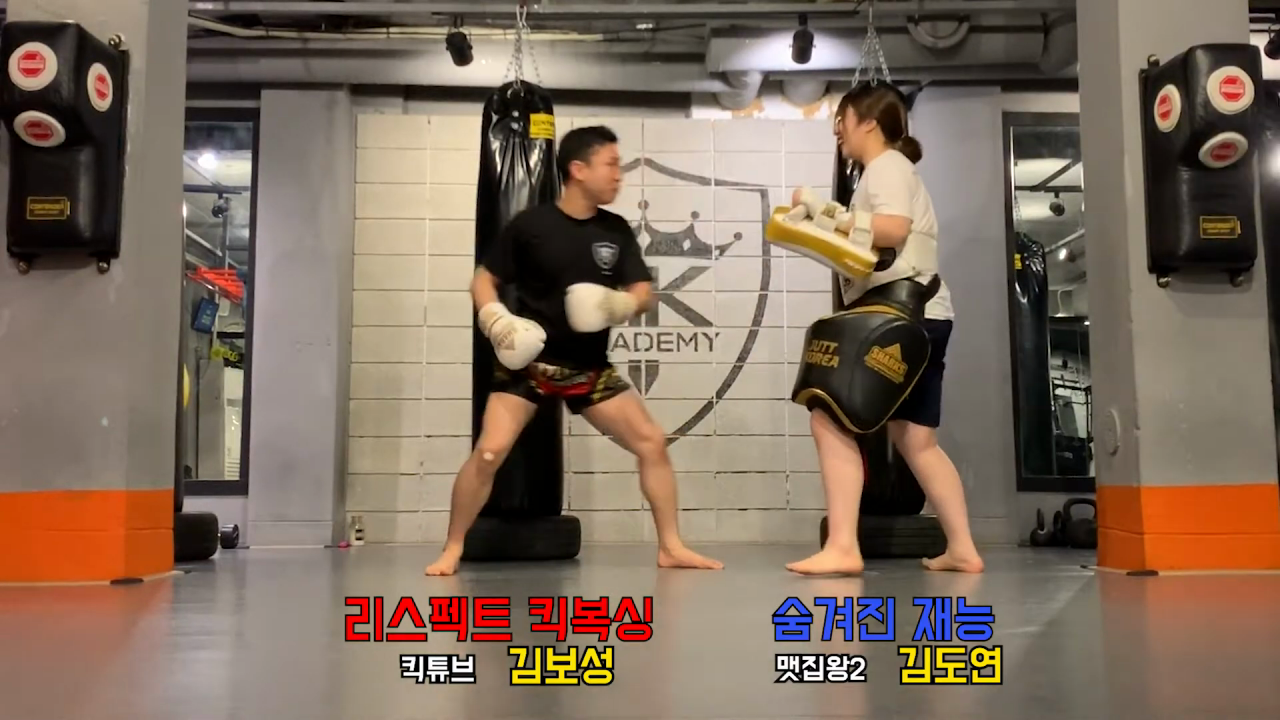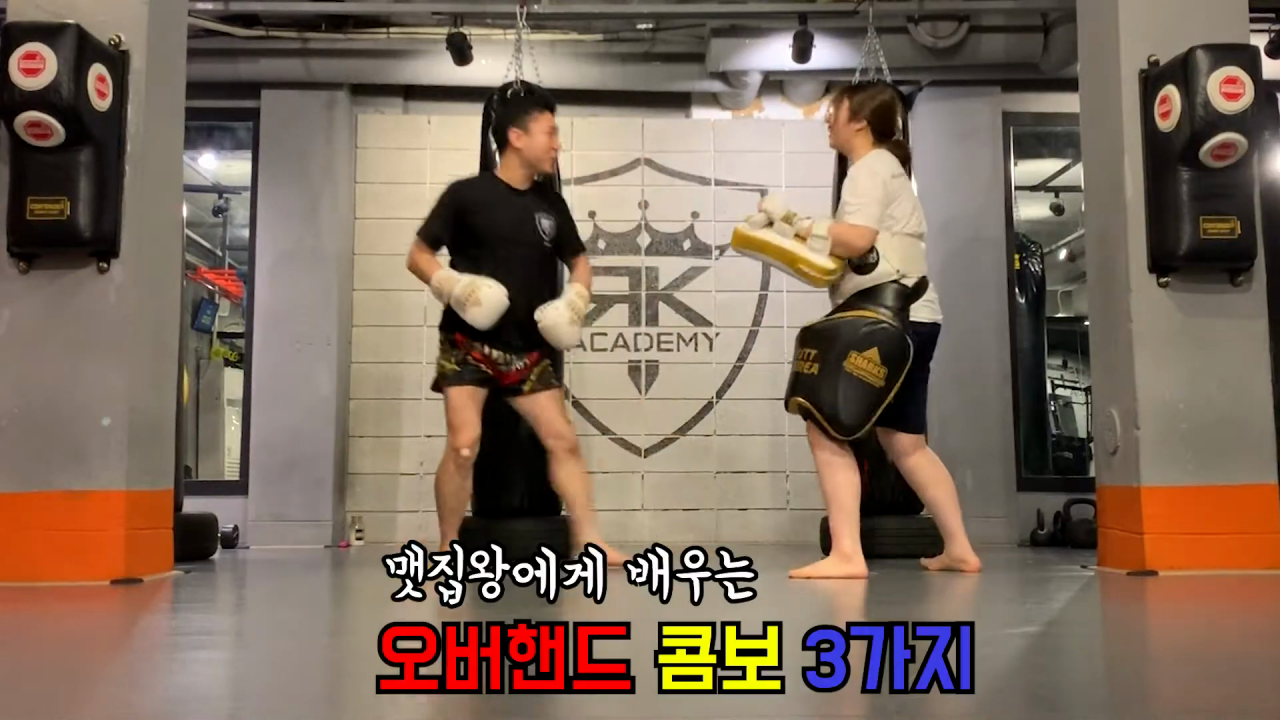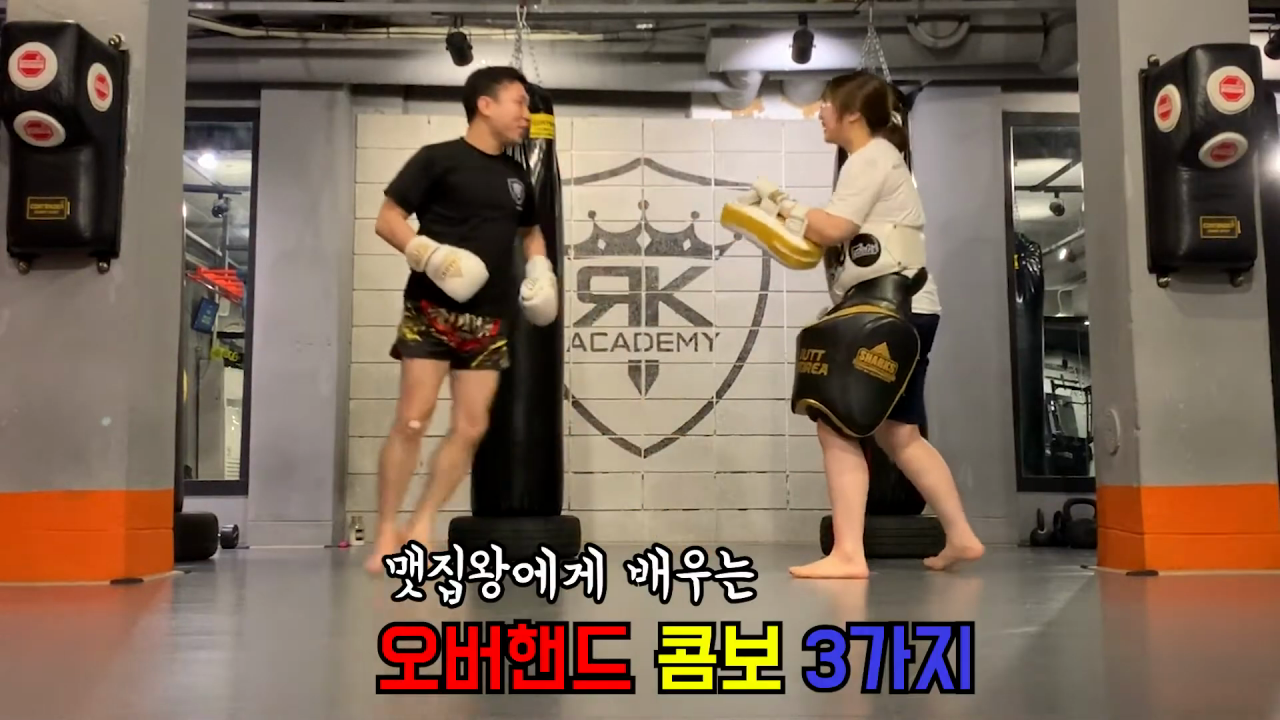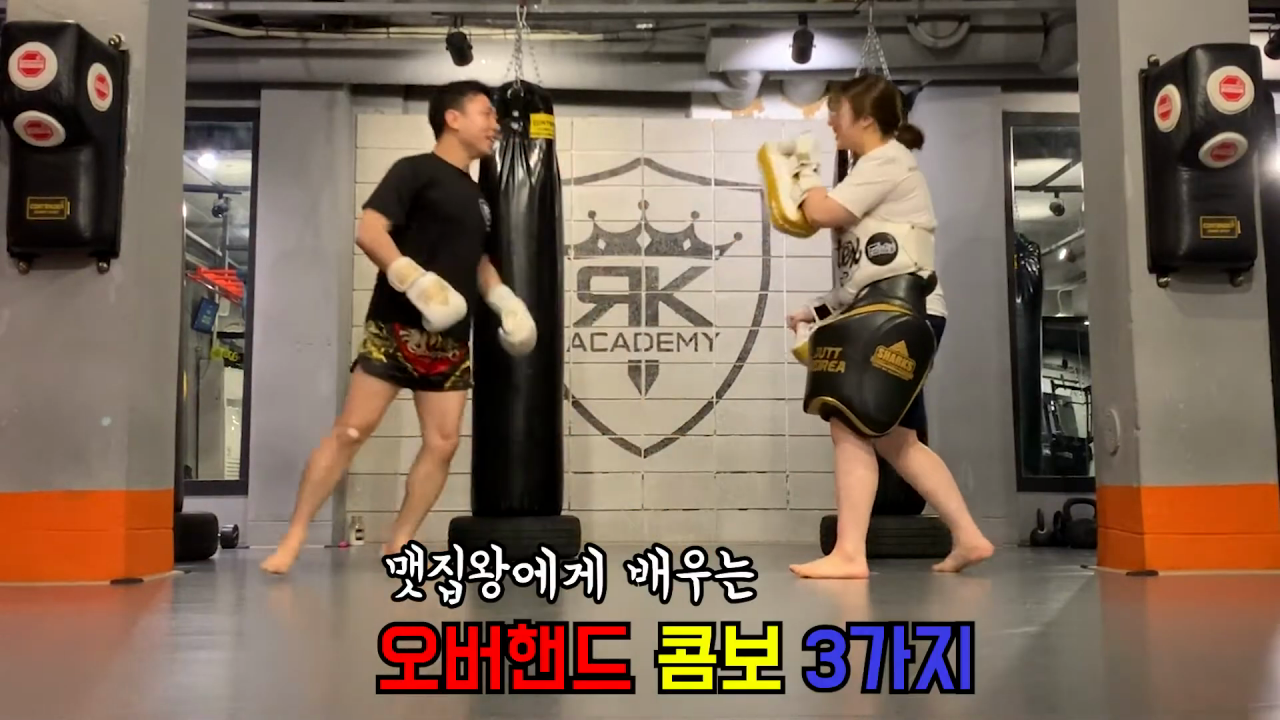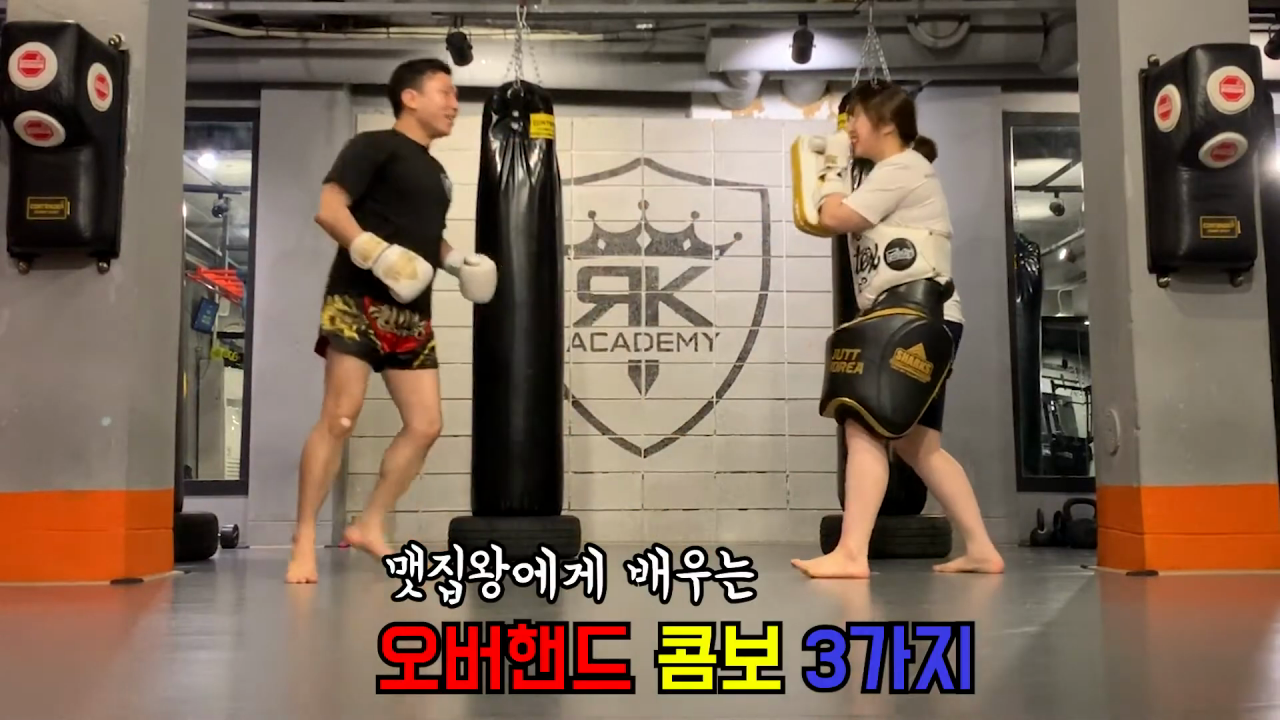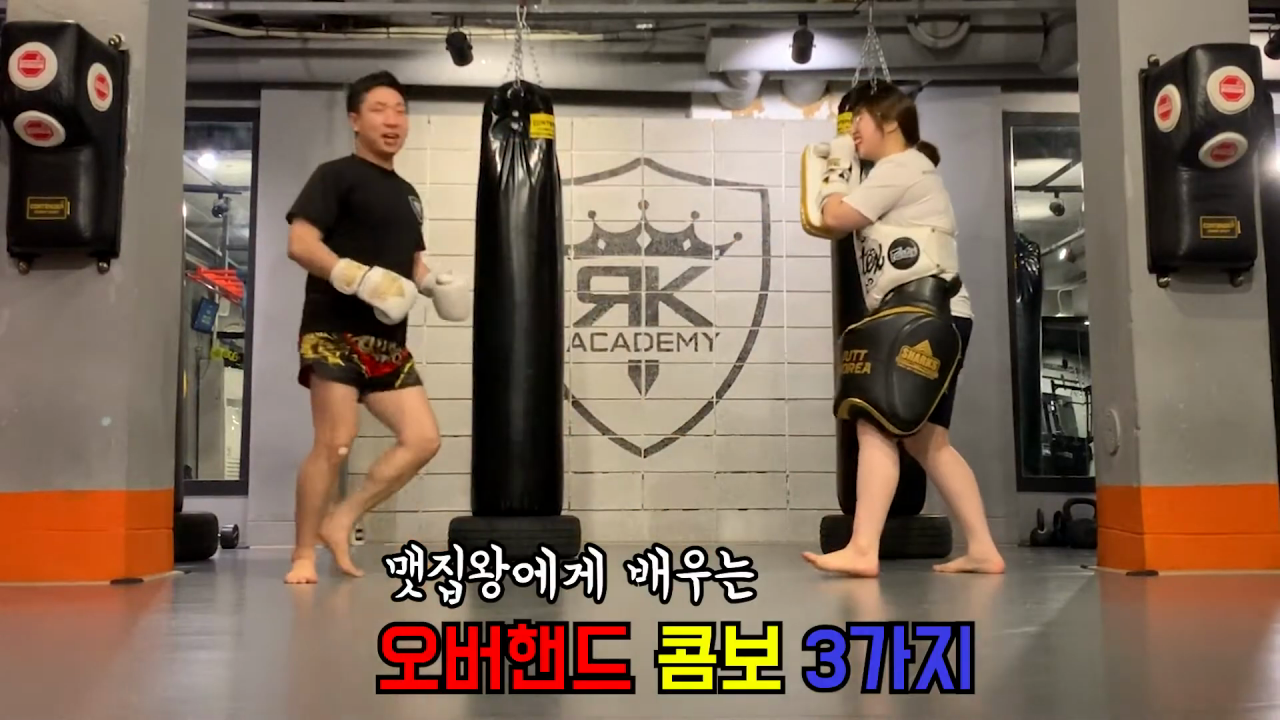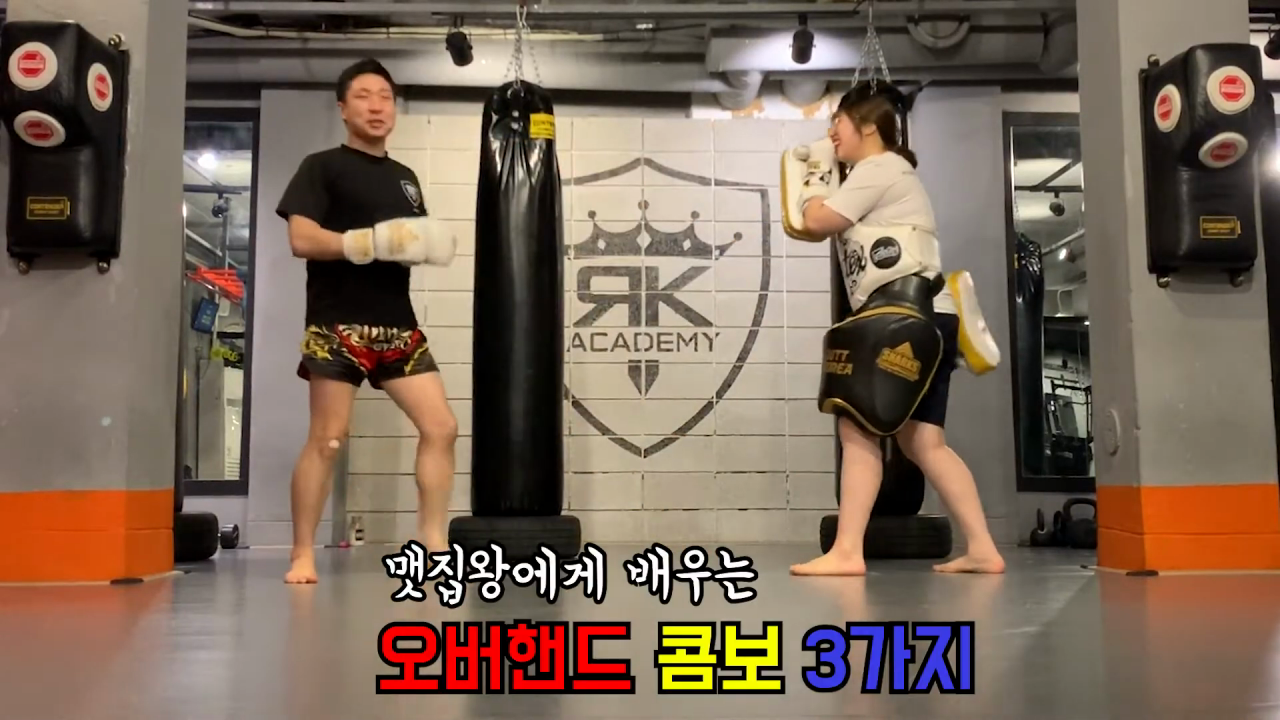
dt=0.2s
person 1, frame 1
left shoulder: (615, 231)
right shoulder: (530, 225)
left elbow: (641, 293)
right elbow: (482, 281)
left wrist: (613, 303)
right wrist: (498, 321)
left hip: (590, 368)
right hip: (529, 364)
left knee: (652, 443)
right knee: (489, 452)
left ankle: (671, 546)
right ankle: (453, 548)
person 1, frame 2
left shoulder: (551, 205)
right shoulder: (466, 194)
left elbow: (579, 261)
right elbow: (418, 256)
left wrist: (573, 302)
right wrist: (456, 285)
left hip: (528, 351)
right hip: (468, 345)
left knee: (563, 442)
right knee: (463, 446)
left ankle: (591, 542)
right ankle: (449, 548)
person 1, frame 3
left shoulder: (516, 174)
right shoulder: (438, 159)
left elbow: (531, 231)
right elbow: (386, 220)
left wrist: (541, 272)
right wrist: (431, 256)
left hip: (488, 320)
right hip: (432, 310)
left knee: (471, 430)
right knee: (413, 421)
left ankle: (419, 530)
right ankle: (386, 532)
person 1, frame 4
left shoulder: (477, 195)
right shoulder: (415, 172)
right elbow: (369, 232)
left wrist: (505, 300)
right wrist: (415, 280)
left hip: (451, 337)
right hip: (397, 328)
left knee: (442, 445)
right knee: (351, 431)
left ankle: (400, 545)
right ankle: (294, 538)
person 1, frame 5
left shoulder: (434, 169)
right shoulder: (374, 146)
right elbow: (328, 210)
left wrist: (459, 261)
right wrist: (381, 255)
left hip: (412, 315)
right hip: (359, 303)
left knee: (425, 426)
right knee: (339, 418)
left ankle: (369, 525)
right ankle: (304, 542)
person 1, frame 6
left shoulder: (405, 191)
right shoulder: (336, 176)
right elbow: (299, 244)
left wrist: (432, 282)
right wrist: (360, 279)
left hip: (388, 340)
right hip: (335, 332)
left knee: (423, 441)
right knee: (335, 444)
left ankle: (339, 521)
right ankle: (304, 553)
person 1, frame 7
left shoulder: (405, 177)
right shoulder: (322, 167)
left elbow: (410, 245)
right elbow: (302, 240)
left wrist: (431, 245)
right wrist: (376, 241)
left hip: (399, 329)
right hip: (336, 326)
left knee: (441, 428)
right knee: (327, 440)
left ankle: (433, 540)
right ankle: (303, 553)
person 2, frame 1
left shoulder: (887, 165)
right shoulder: (883, 171)
left elbow: (892, 230)
right hip: (918, 320)
left knee: (831, 420)
right knee: (916, 440)
left ankle: (842, 546)
right ankle: (962, 549)
person 2, frame 2
left shoulder: (870, 167)
right shoulder: (881, 168)
left elbow: (856, 239)
right hip: (909, 321)
left knee: (826, 430)
right knee: (905, 443)
left ankle: (846, 554)
right ankle: (959, 549)
person 2, frame 3
left shoulder: (869, 161)
right shoulder: (878, 158)
left elbow: (832, 230)
left wrist: (781, 204)
right hip: (903, 313)
left knee: (838, 428)
right knee: (901, 436)
left ankle: (847, 555)
right ankle: (960, 536)
person 2, frame 4
left shoulder: (884, 162)
right shoulder: (884, 163)
left elbow: (822, 213)
right elbow: (866, 260)
left wrist: (803, 171)
right wrist: (821, 308)
left knee: (851, 428)
right knee: (896, 438)
left ankle: (849, 554)
right ankle: (969, 538)
person 2, frame 5
left shoulder: (902, 171)
right shoulder: (900, 174)
left elbow: (835, 217)
left wrist: (832, 168)
left knee: (864, 429)
right knee: (916, 442)
left ankle: (851, 553)
right ankle: (981, 549)
person 2, frame 6
left shoulder: (899, 167)
right shoulder: (907, 173)
left elbow: (835, 218)
left wrist: (837, 169)
left knee: (877, 426)
right knee: (925, 440)
left ankle: (863, 549)
right ankle: (982, 549)
person 2, frame 7
left shoulder: (879, 169)
right shoulder: (889, 175)
left elbow: (816, 220)
left wrist: (816, 173)
left knee: (857, 426)
right knee: (922, 440)
left ankle: (846, 550)
right ankle: (982, 548)
